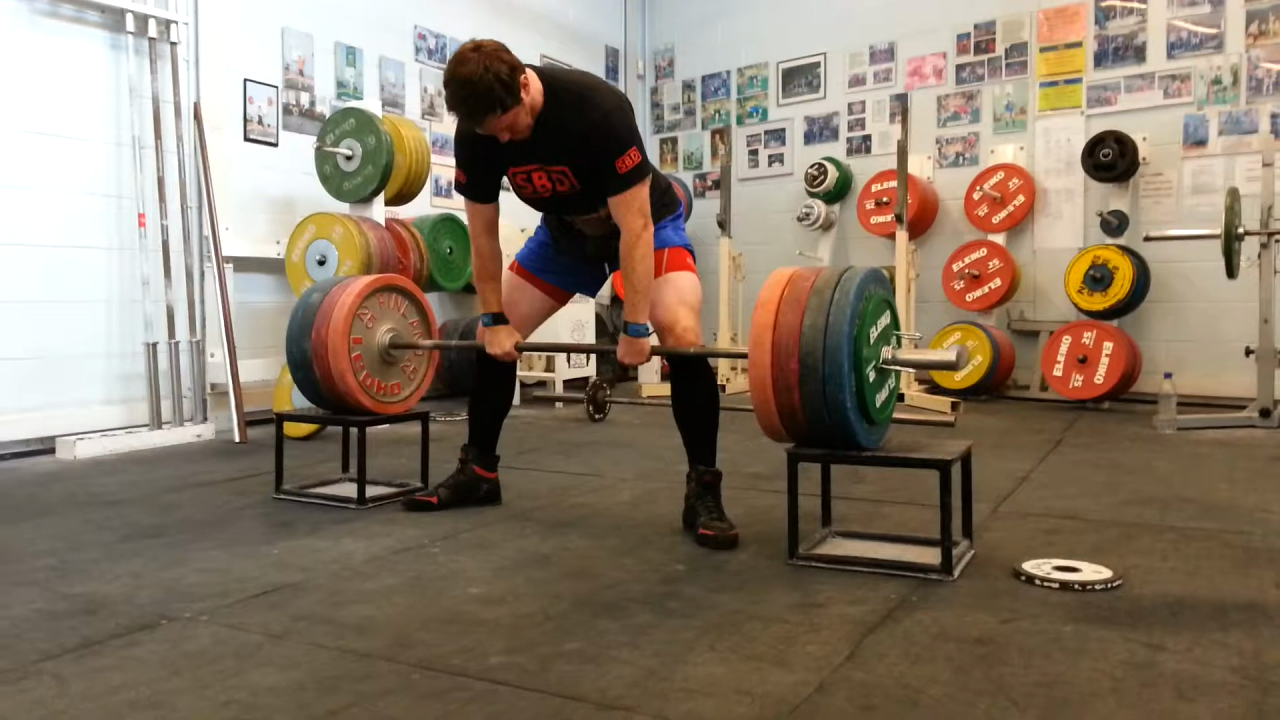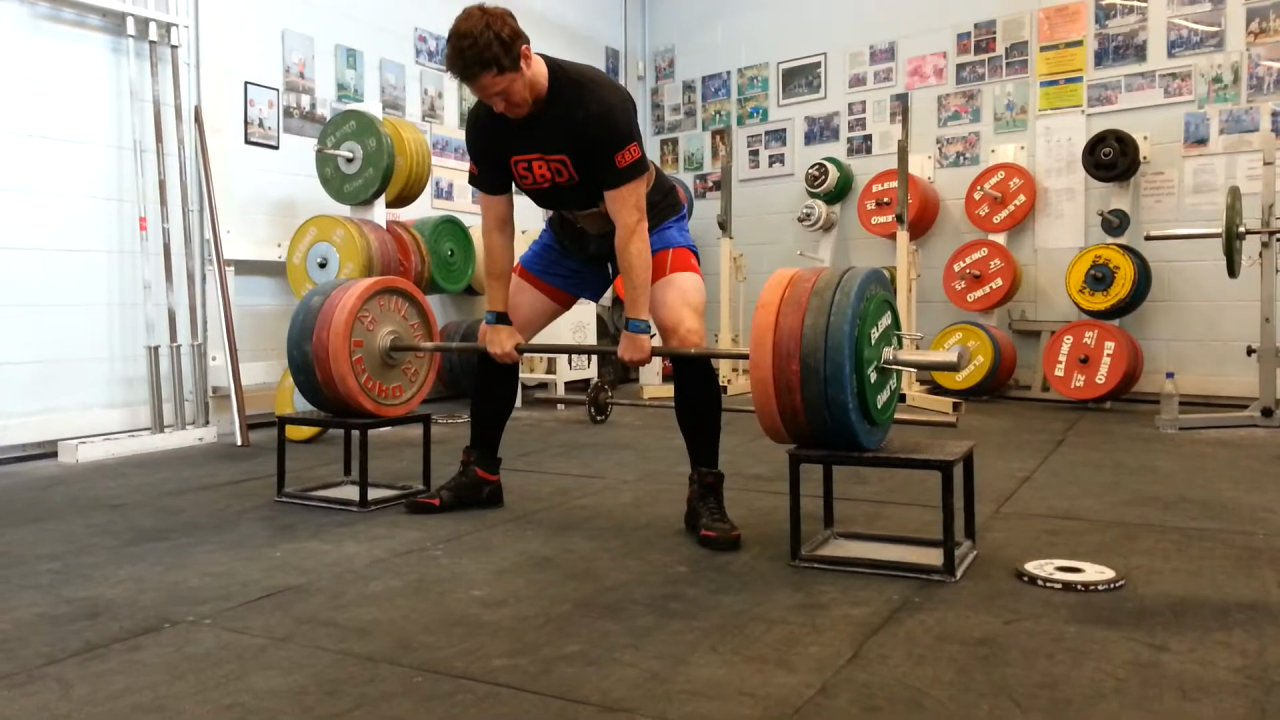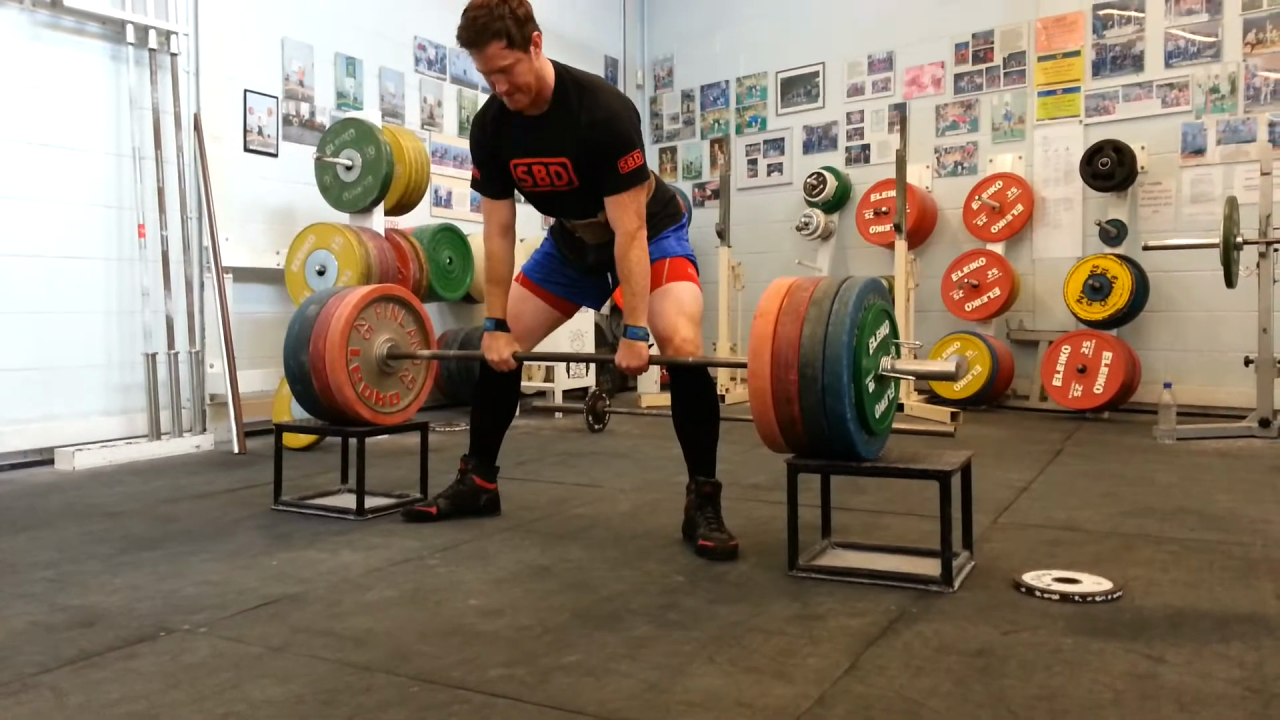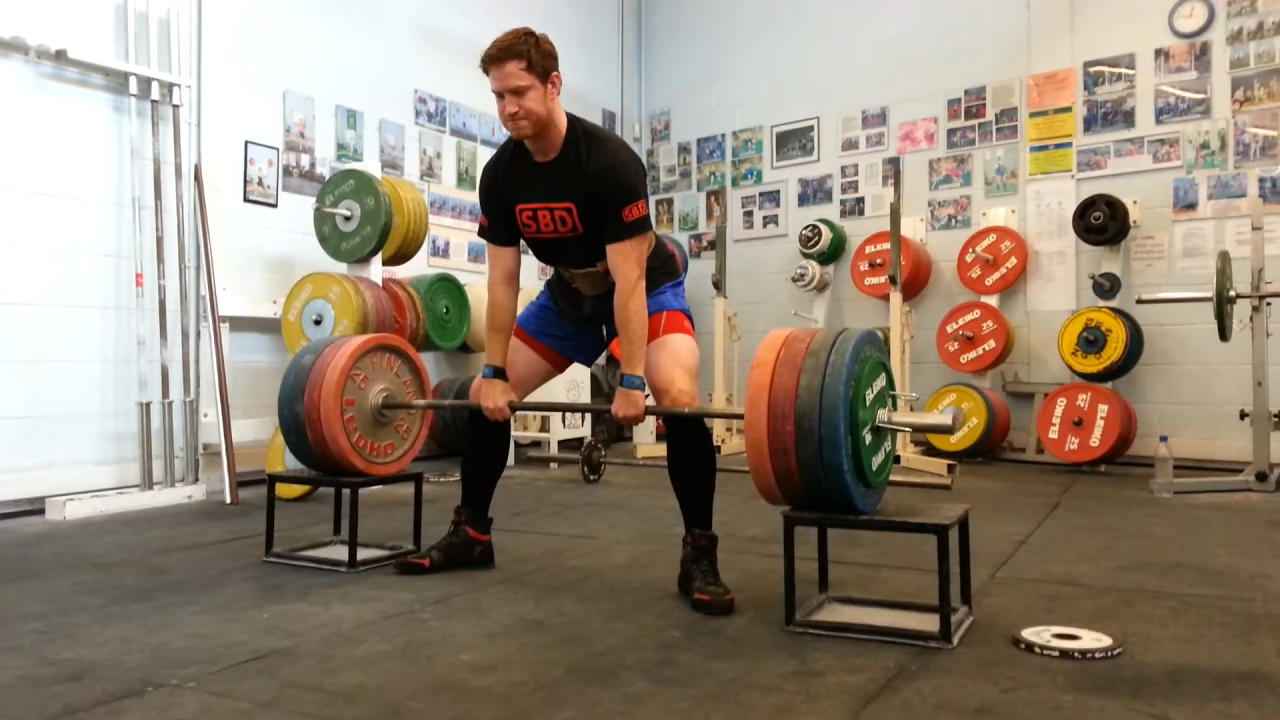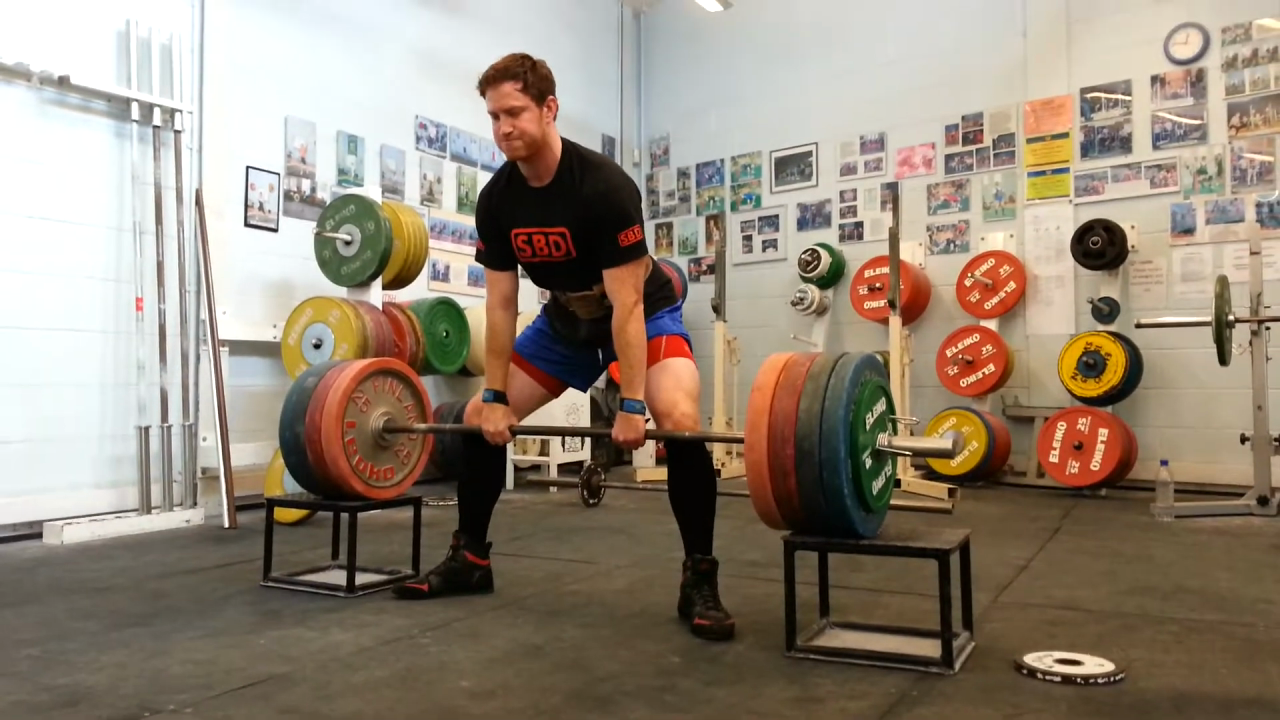
dt=0.5s
person 1, frame 1
left shoulder: (597, 108)
right shoulder: (476, 133)
left elbow: (634, 226)
right elbow: (483, 232)
left wrist: (635, 328)
right wrist: (492, 318)
left hip: (645, 222)
right hip: (565, 228)
left knee: (681, 334)
right knee: (495, 336)
left ankle: (703, 490)
right ankle: (478, 470)
person 1, frame 2
left shoulder: (599, 102)
right shoulder: (485, 125)
left elbow: (630, 222)
right elbow: (496, 224)
left wrist: (636, 325)
right wrist: (497, 317)
left hip: (649, 223)
right hip: (570, 230)
left knee: (686, 335)
right knee: (497, 337)
left ankle: (705, 493)
right ankle: (480, 474)
person 1, frame 3
left shoulder: (603, 110)
right shoulder: (490, 126)
left elbow: (629, 230)
right elbow: (499, 230)
left wrist: (634, 332)
right wrist: (496, 324)
left hip: (650, 233)
right hip: (571, 240)
left knee: (681, 345)
right knee: (497, 347)
left ankle: (703, 502)
right ankle: (478, 481)
person 1, frame 4
left shoulder: (611, 162)
right shoulder: (500, 173)
left elbow: (630, 279)
right elbow: (502, 279)
left wrist: (631, 382)
right wrist: (494, 372)
left hip: (647, 290)
right hip: (568, 295)
left knee: (677, 396)
right knee: (486, 394)
left ankle: (699, 556)
right ankle: (471, 533)
person 1, frame 5
left shoulder: (604, 186)
right shoulder: (496, 199)
left elbow: (626, 304)
right elbow: (500, 303)
left wrist: (630, 406)
right wrist: (495, 395)
left hip: (644, 314)
right hip: (565, 319)
left knee: (678, 419)
right knee: (479, 418)
left ankle: (699, 580)
right ankle: (470, 558)
